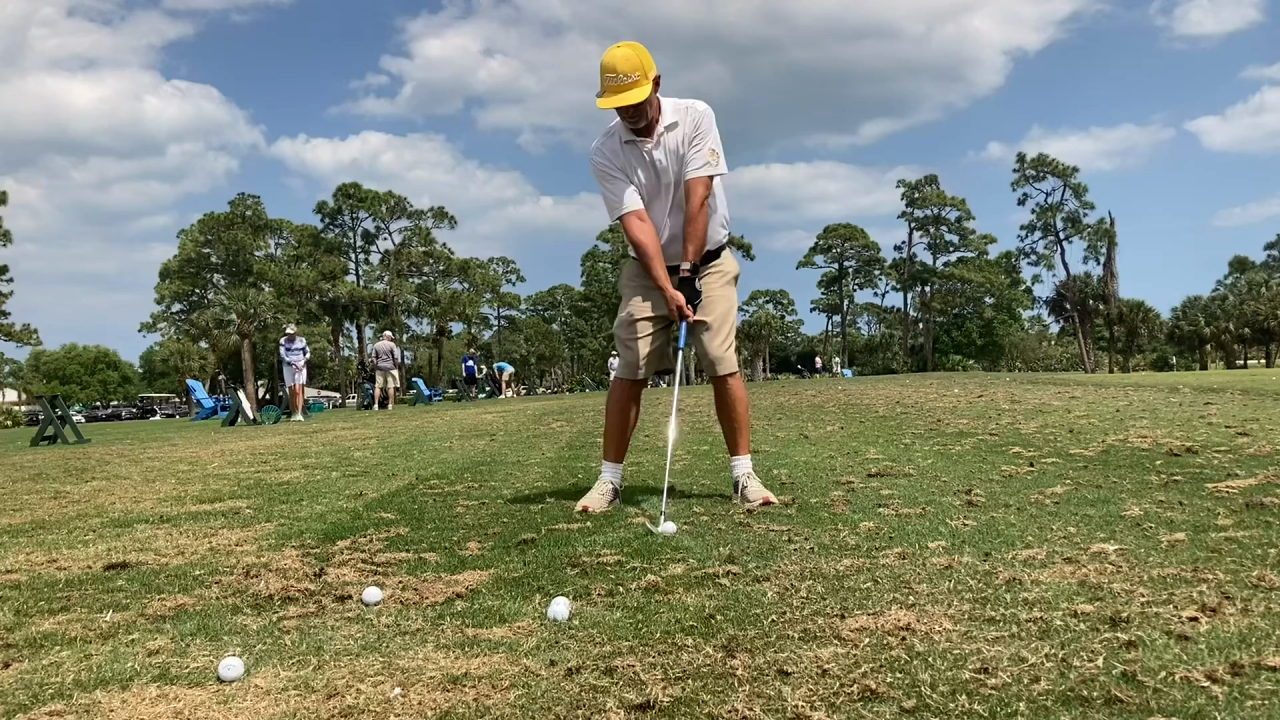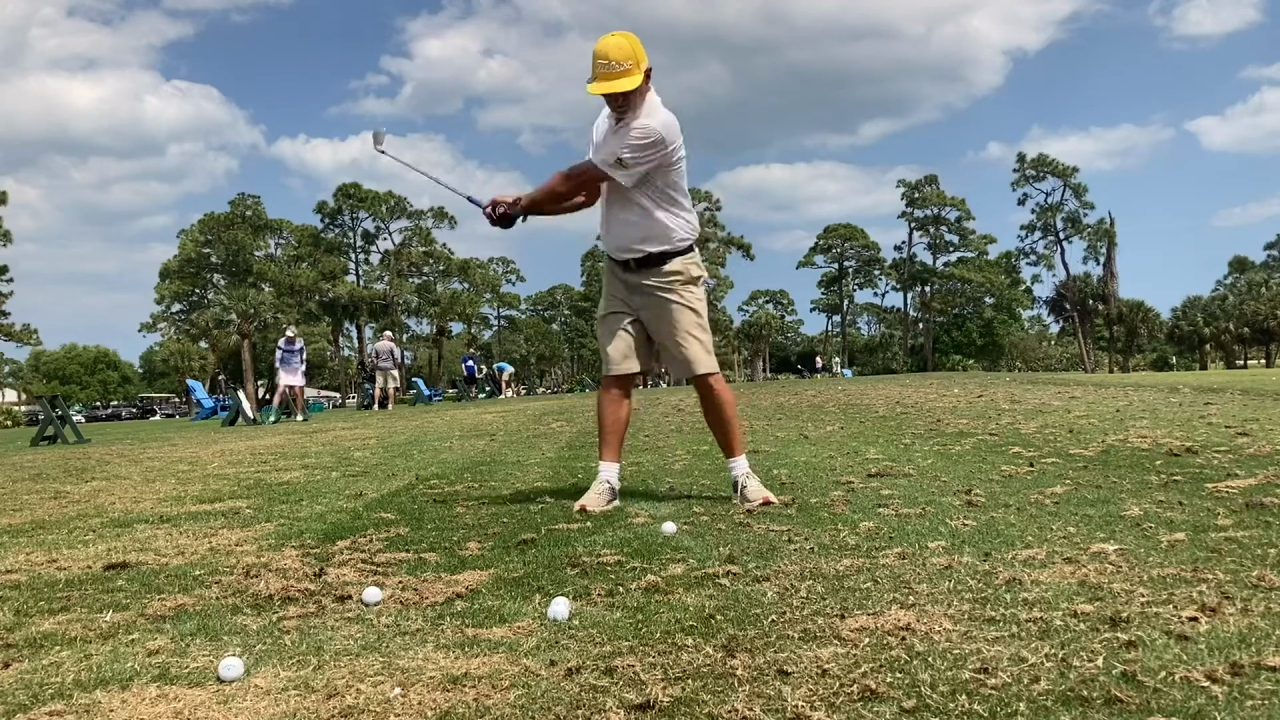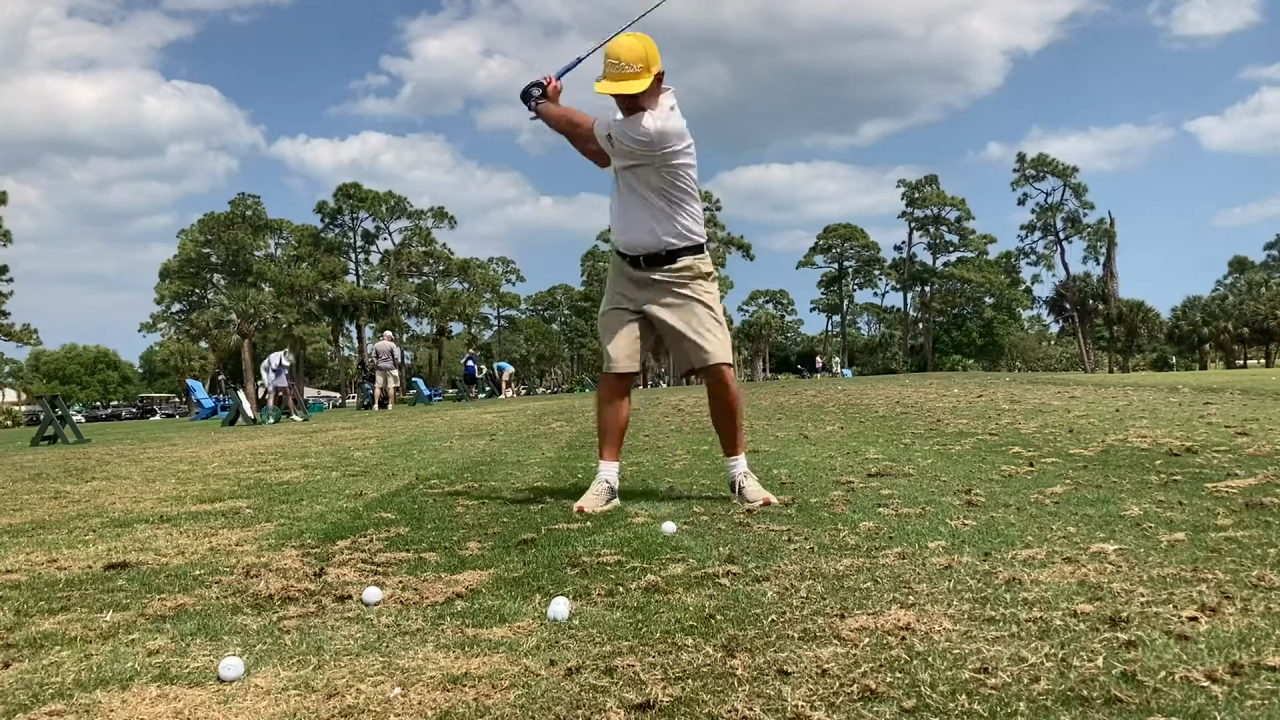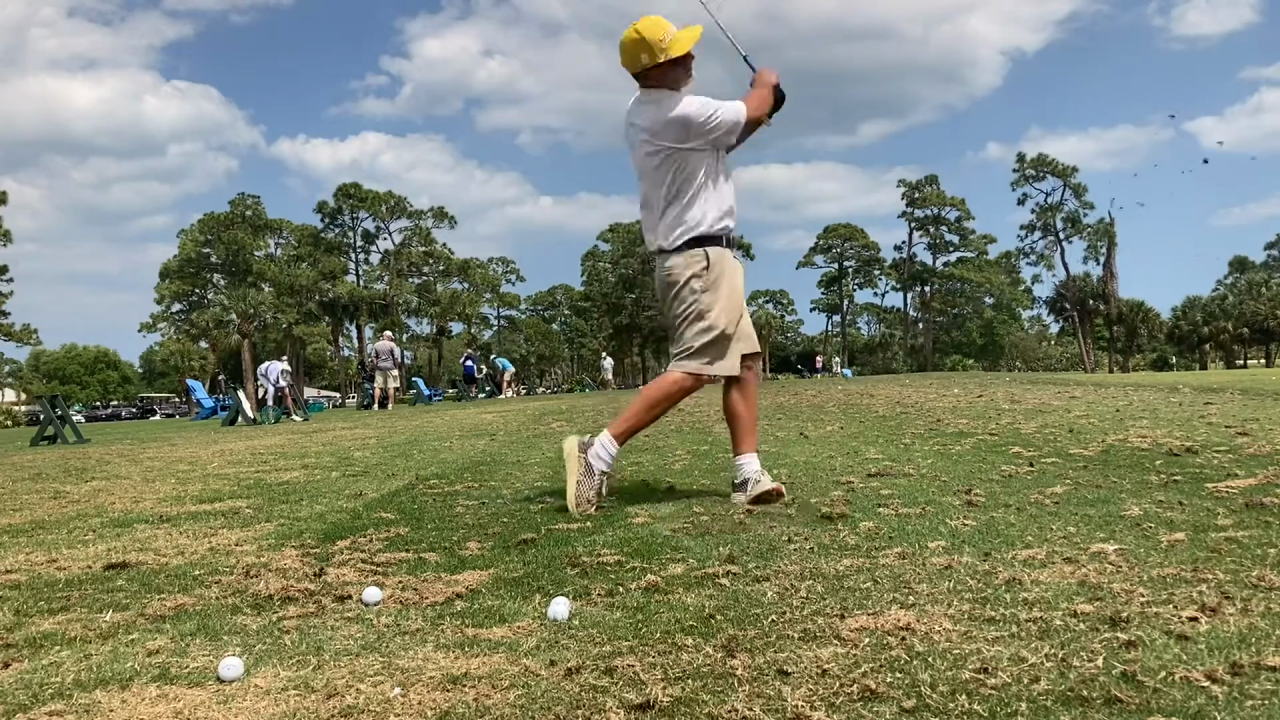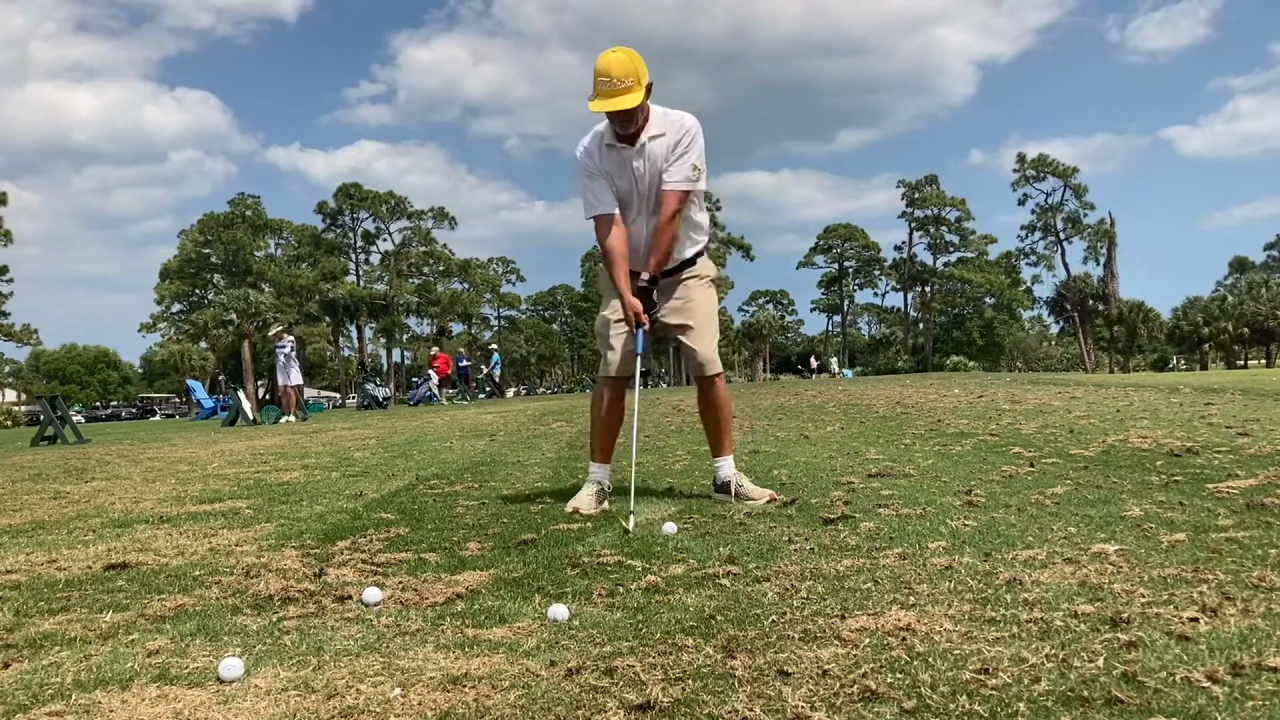
dt=0.5s
person 1, frame 1
left shoulder: (696, 117)
right shoulder: (605, 151)
left elbow: (698, 199)
right elbow: (635, 221)
left wrist: (687, 270)
right wrist: (665, 287)
left hip: (708, 263)
right hip: (647, 269)
left knee: (724, 368)
right knee: (629, 374)
left ankle: (744, 474)
right ankle: (609, 480)
person 1, frame 2
left shoulder: (655, 127)
right shoulder: (609, 119)
left elbow: (582, 180)
right elbow: (588, 189)
left wrist: (521, 205)
right wrist: (523, 204)
left hip: (670, 269)
right hip: (620, 270)
left knee: (704, 371)
right knee: (616, 374)
left ankle: (742, 474)
right ankle: (607, 479)
person 1, frame 3
left shoulder: (661, 125)
right shoulder: (628, 116)
left elbow: (587, 133)
right elbow: (602, 153)
left wrist: (542, 107)
right wrist: (553, 106)
left hip: (680, 269)
right hip: (628, 268)
left knee: (718, 368)
right knee: (618, 373)
left ankle: (739, 474)
right ankle: (607, 479)
person 1, frame 4
left shoulder: (654, 104)
right shoulder: (681, 113)
left elbow: (720, 139)
right elbow: (752, 110)
left wrist: (760, 99)
right wrist: (764, 82)
left hip: (707, 255)
right hip: (698, 258)
left knee: (745, 362)
right knee: (693, 369)
left ankle: (748, 473)
right ankle: (598, 452)
person 1, frame 5
left shoulder: (683, 130)
right shoulder: (590, 150)
left elbow: (670, 212)
right elbow: (609, 226)
left wrist: (652, 278)
right wrist: (625, 291)
left hip: (686, 269)
right hip: (624, 273)
left knee: (709, 370)
right knee: (612, 372)
left ankle: (726, 475)
right ankle: (597, 481)
